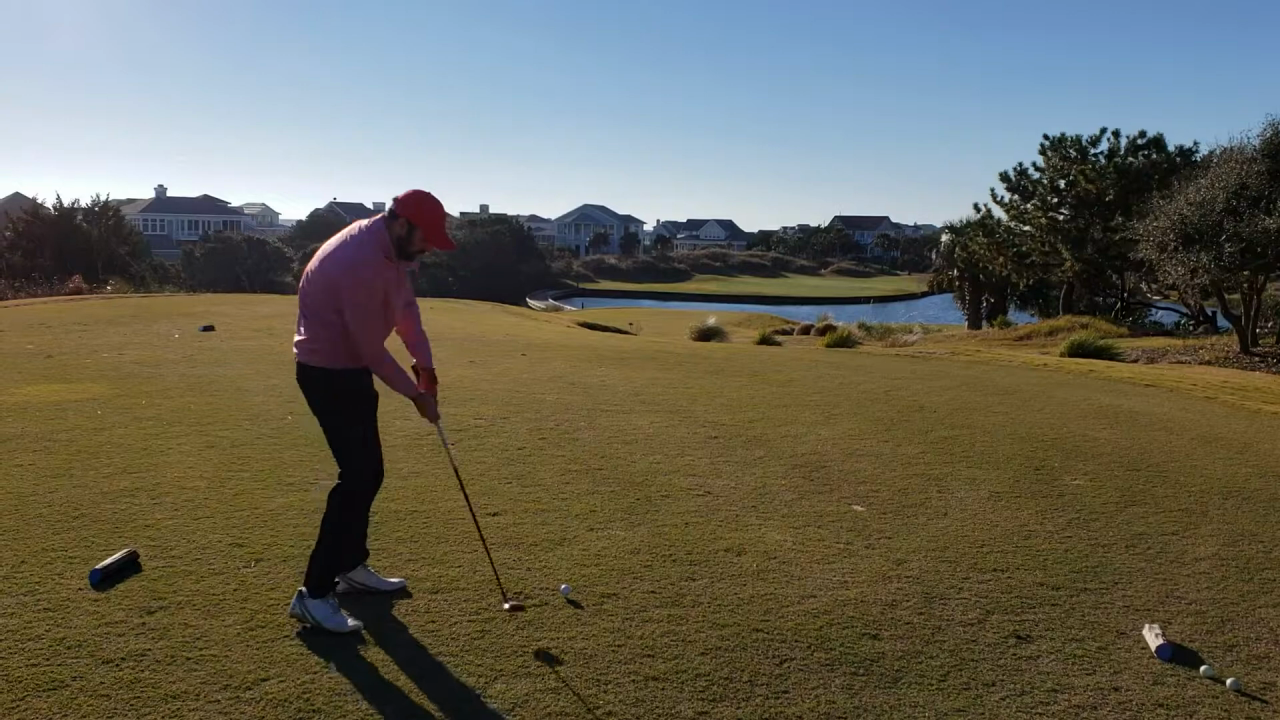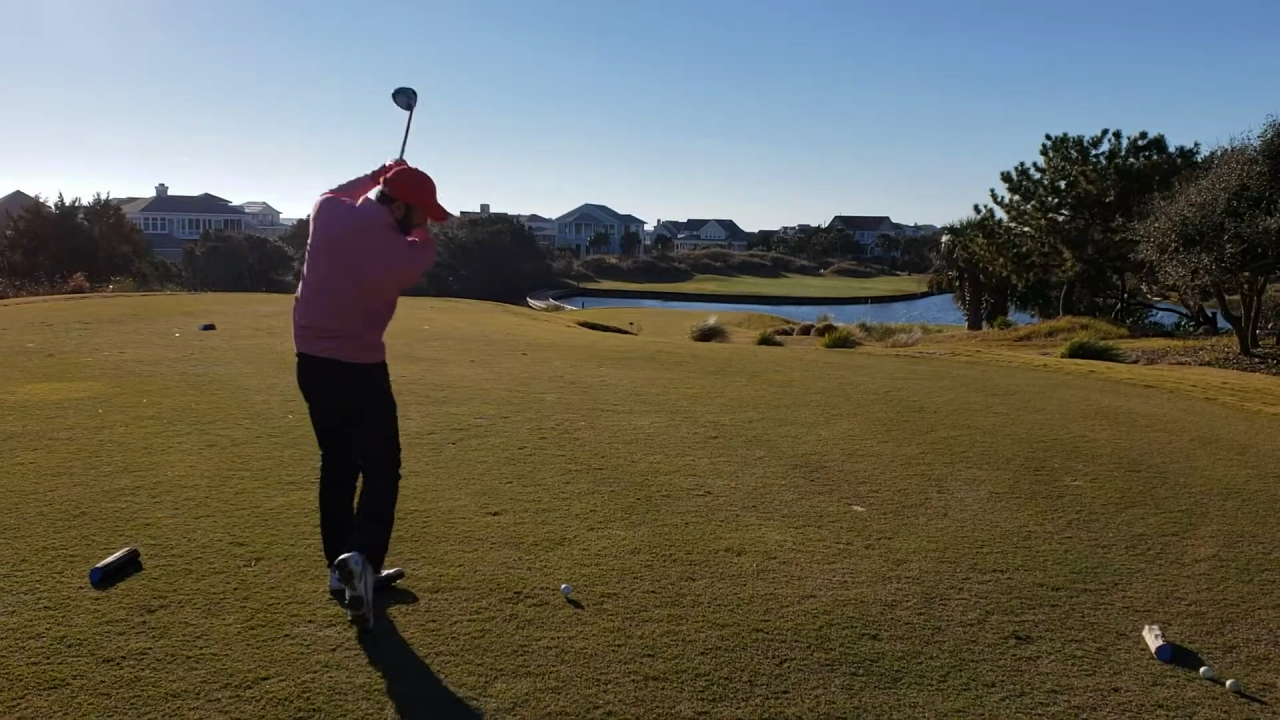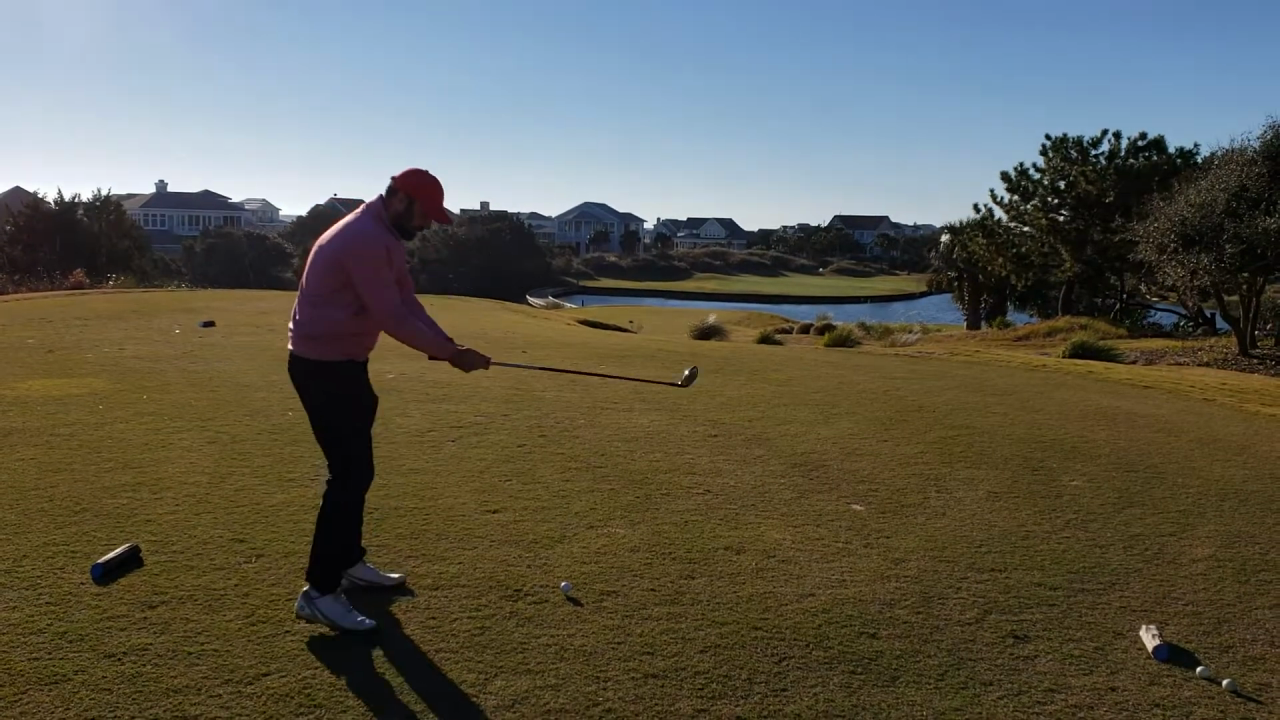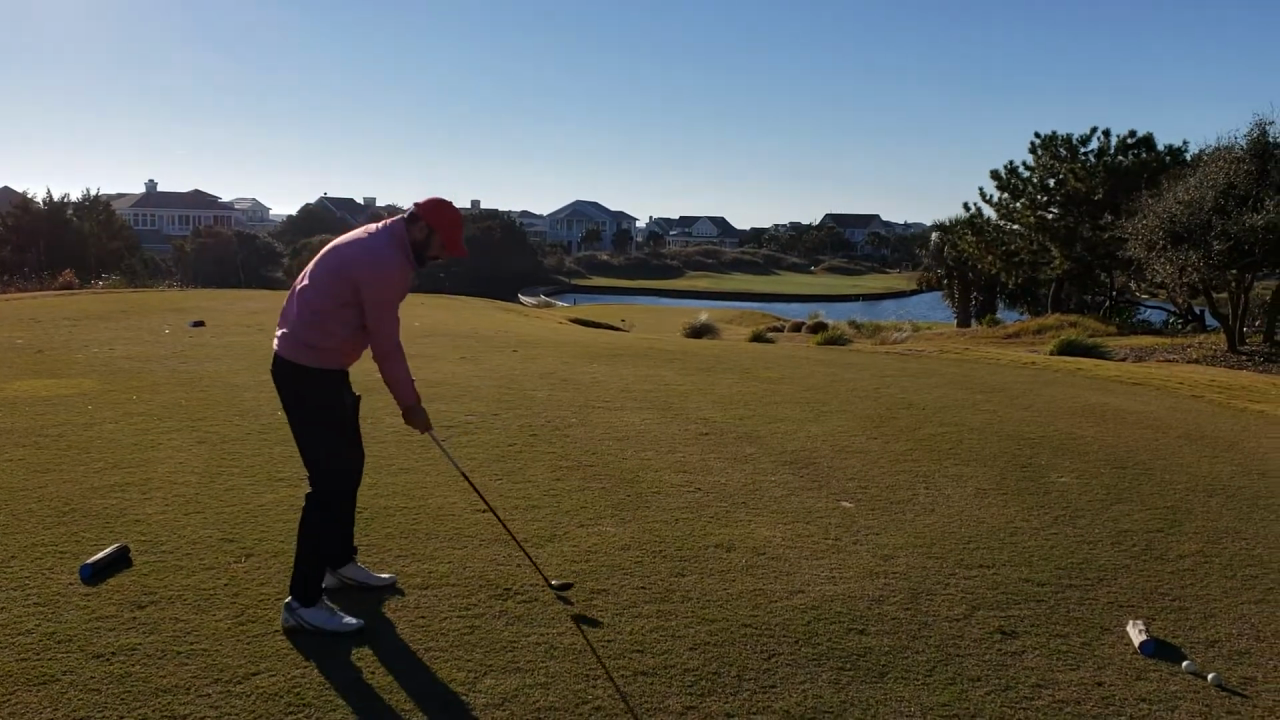
dt=0.7s
person 1, frame 1
left shoulder: (393, 247)
right shoulder: (358, 262)
left elbow: (404, 307)
right elbow: (369, 349)
left wrist: (425, 363)
right wrist: (416, 393)
left hip: (355, 369)
right hip: (328, 372)
left knee: (366, 469)
right knee: (360, 475)
left ankle: (349, 566)
right ankle: (314, 593)
person 1, frame 2
left shoulder: (329, 212)
right shoulder: (403, 254)
left wrist: (376, 177)
left hip: (312, 362)
right hip: (358, 371)
left knee: (337, 465)
right knee: (381, 469)
left ankle: (343, 564)
right ankle: (362, 558)
person 1, frame 3
left shoulder: (381, 237)
right shoulder: (364, 239)
left elbow: (406, 304)
right elbow: (392, 318)
left wrist: (449, 345)
right wrist: (449, 351)
left hip: (338, 361)
right hip: (324, 365)
left knee: (352, 467)
right knee: (352, 471)
left ankle: (347, 563)
right ankle: (320, 591)
person 1, frame 4
left shoulder: (381, 246)
right shoulder: (383, 260)
left elbow: (382, 339)
right elbow: (386, 344)
left wrist: (407, 394)
right wrist: (410, 403)
left hip: (319, 364)
right hip: (306, 369)
left knee: (348, 465)
right knee: (332, 477)
left ankle: (338, 562)
right ankle: (303, 600)
